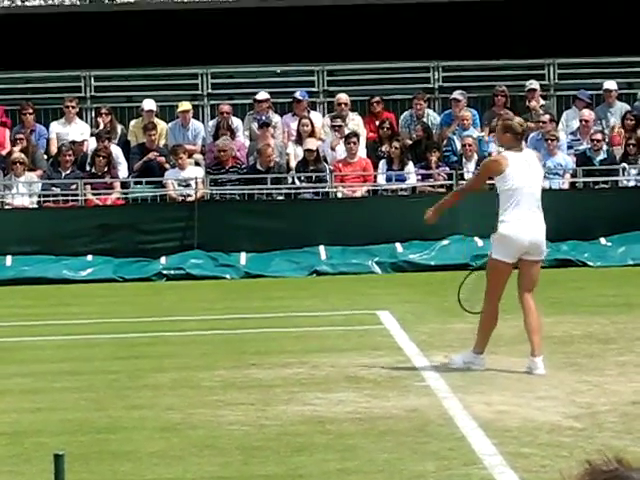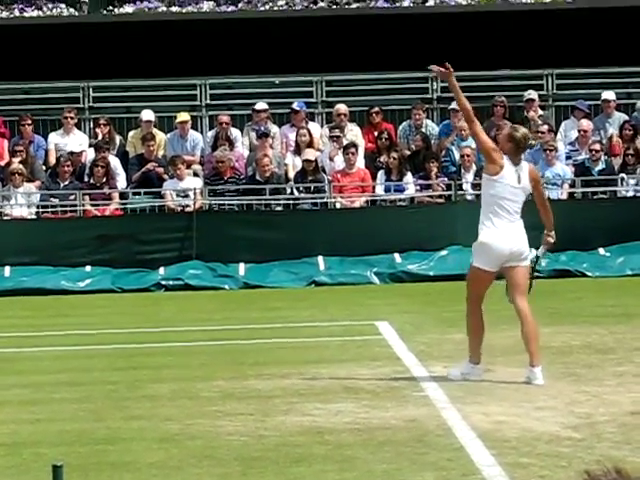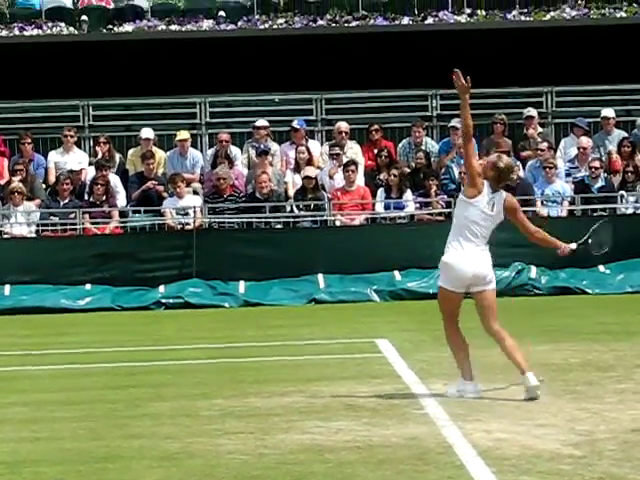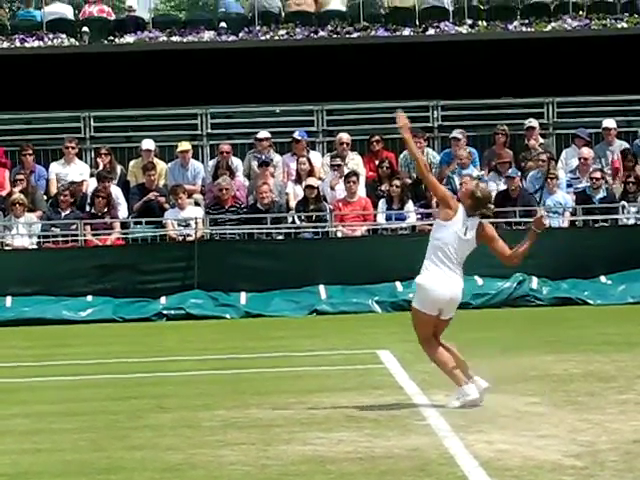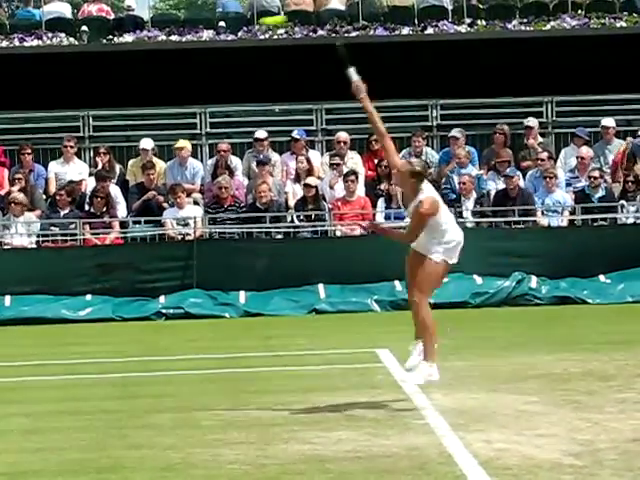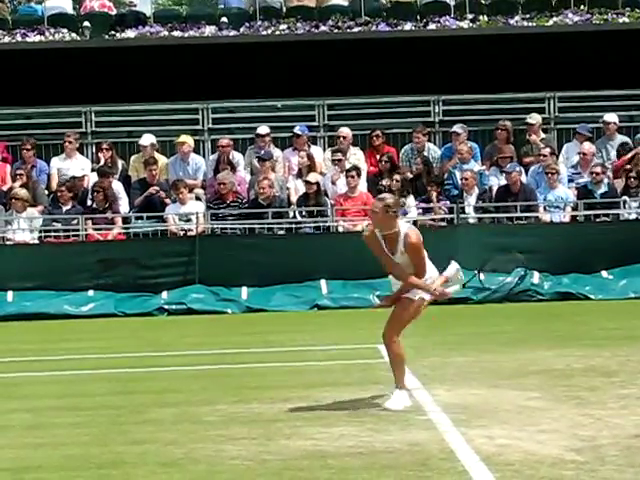
dt=0.3s
person 1, frame 1
left shoulder: (498, 161)
right shoulder: (535, 159)
left elbow: (465, 189)
left wrist: (436, 209)
left hip: (511, 234)
right hip: (537, 233)
left knee: (491, 299)
right knee: (527, 298)
left ankle: (477, 354)
right ankle: (537, 359)
person 1, frame 2
left shoulder: (495, 161)
right shoulder: (531, 172)
left elbow: (471, 120)
right elbow: (543, 206)
left wrist: (453, 84)
right wrist: (550, 231)
left hip: (491, 245)
right hip: (518, 243)
left knee: (473, 304)
right knee: (521, 305)
left ankle: (473, 365)
right ankle: (535, 369)
person 1, frame 3
left shoulder: (476, 185)
right shoulder: (508, 201)
left elbow: (467, 140)
right elbow: (534, 232)
left wrist: (463, 99)
right wrist: (561, 246)
left hip: (456, 264)
right hip: (482, 267)
left knee: (450, 324)
right knee: (493, 327)
left ankle: (468, 382)
right ankle: (528, 377)
person 1, frame 4
left shoulder: (451, 208)
right shoulder: (483, 227)
left elbow: (425, 172)
right elbow: (511, 258)
left wrist: (406, 134)
right wrist: (533, 233)
left hip: (431, 286)
right hip: (454, 289)
left knee: (427, 342)
right knee: (435, 340)
left ankle: (467, 387)
right ankle: (471, 380)
person 1, frame 5
left shoulder: (424, 205)
right shoulder: (410, 179)
left elbow: (410, 236)
right elbow: (384, 139)
left wrist: (380, 230)
right wrist: (365, 101)
left hip: (442, 248)
right hip: (424, 244)
left knee: (417, 300)
right knee: (413, 293)
left ankle: (428, 365)
right ankle: (421, 344)
person 1, frame 6
left shoulder: (411, 238)
right shoulder: (371, 235)
left elbow: (420, 274)
right elbow: (395, 270)
left wrist: (395, 296)
right wrist: (427, 286)
left hip: (422, 279)
right hip: (402, 280)
left knee: (390, 336)
left ankle: (401, 391)
right ankle: (448, 276)
